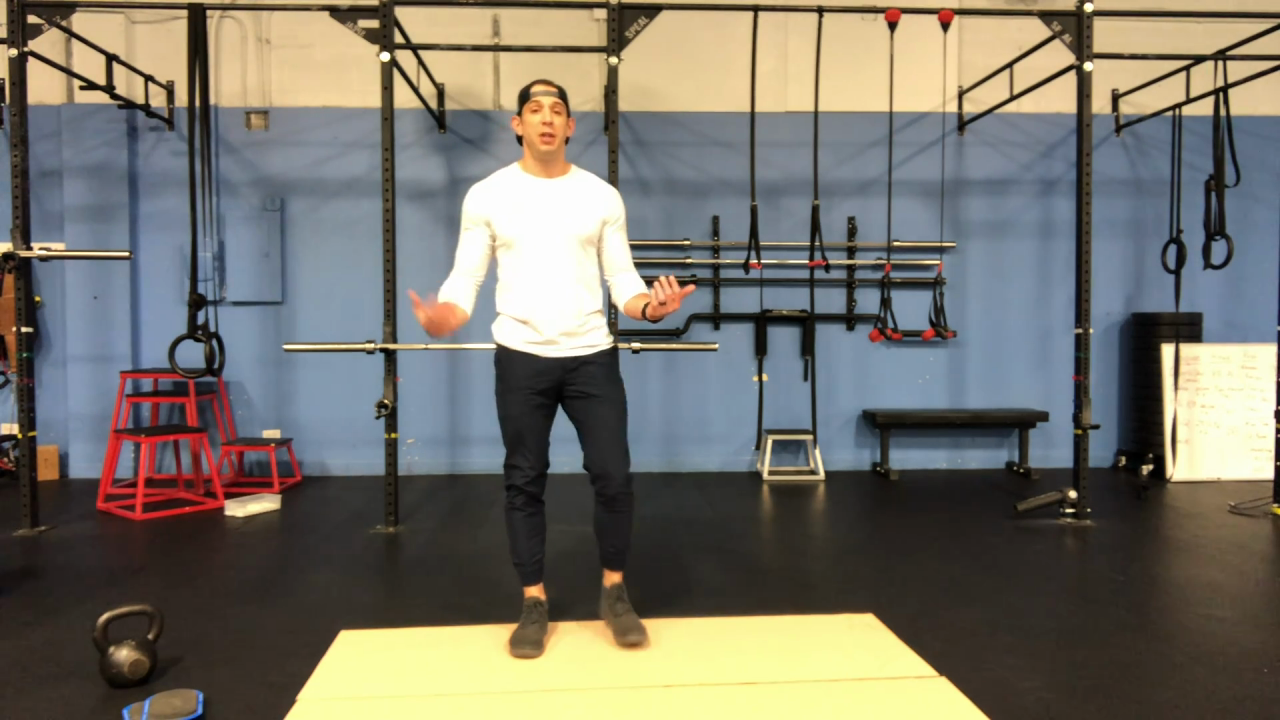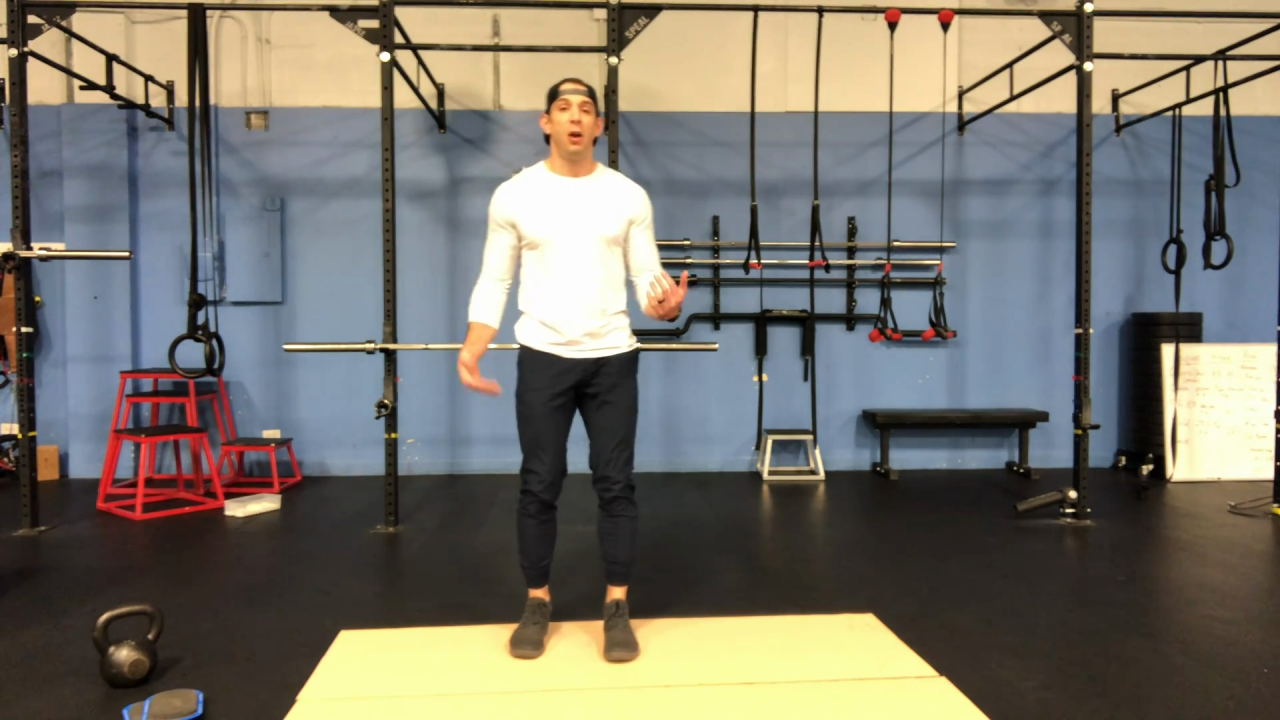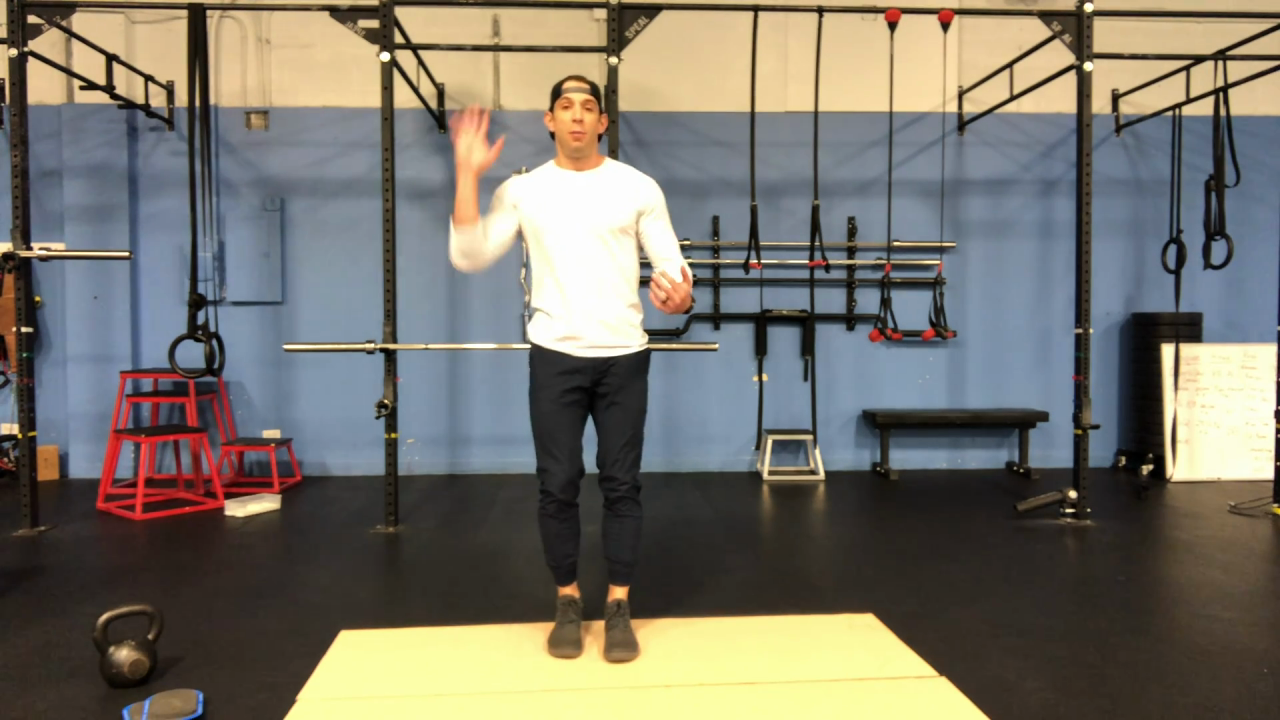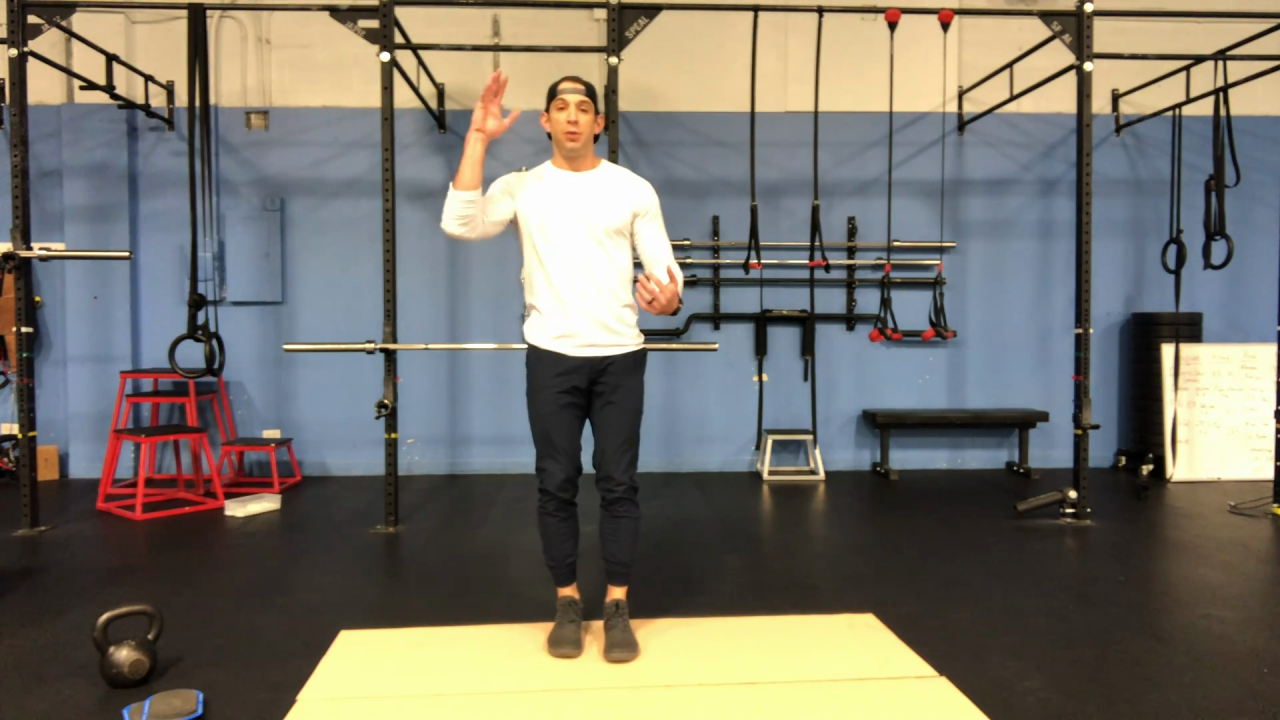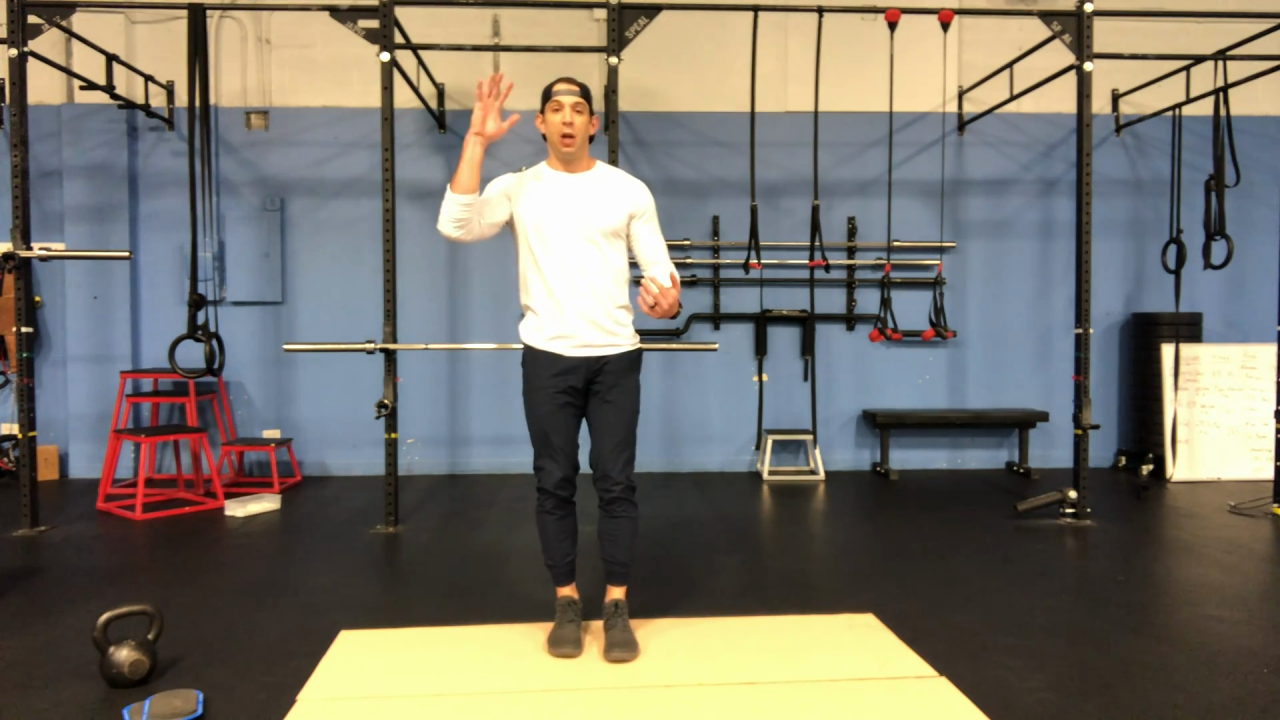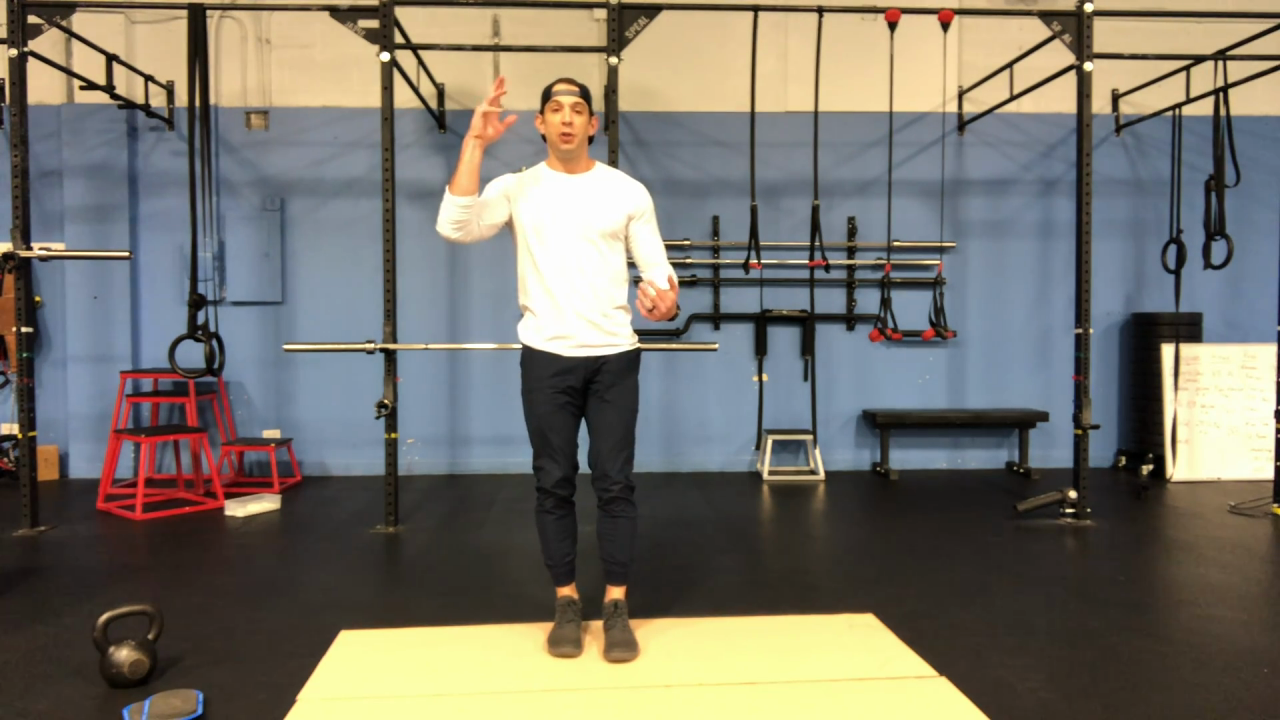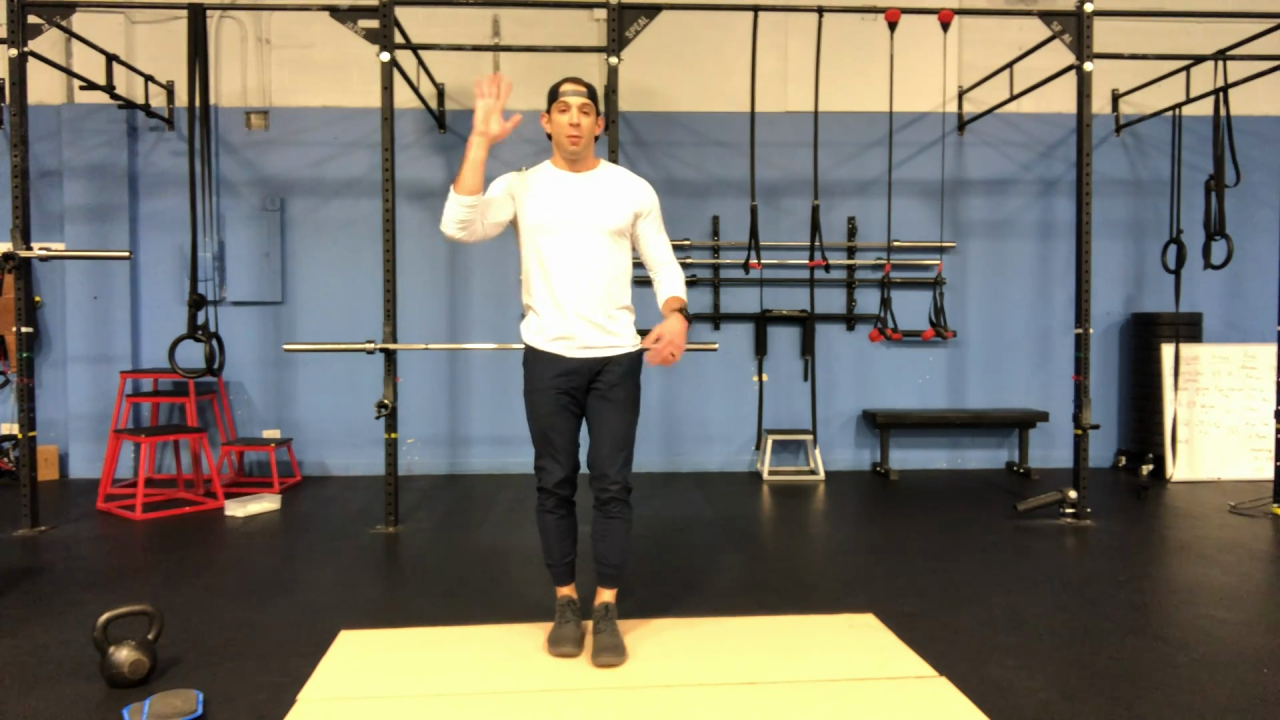
dt=0.3s
person 1, frame 1
left shoulder: (602, 195)
right shoulder: (487, 195)
left elbow: (621, 279)
right elbow: (465, 279)
left wrist: (651, 307)
right wrist: (443, 315)
left hip: (591, 356)
right hip: (522, 358)
left knee: (612, 476)
right knee: (524, 482)
left ankle: (614, 591)
right ankle: (534, 603)
person 1, frame 2
left shoulder: (628, 195)
right shoulder: (512, 196)
left elbow: (645, 278)
right elbow: (493, 283)
left wrist: (665, 302)
right wrist: (472, 352)
left hip: (612, 358)
right hip: (543, 358)
left knee: (615, 483)
right knee: (539, 484)
left ankle: (616, 606)
right ankle: (536, 603)
person 1, frame 3
left shoulder: (638, 187)
right shoulder: (522, 189)
left elbow: (668, 261)
right elbow: (470, 257)
left wrist: (678, 293)
right wrist: (467, 174)
left hip: (623, 357)
right hip: (555, 356)
left knee: (621, 483)
right knee: (557, 484)
left ankle: (617, 607)
right ankle: (568, 602)
person 1, frame 4
left shoulder: (634, 189)
right shoulder: (521, 187)
left elbow: (663, 265)
right elbow: (460, 223)
left wrist: (670, 297)
right wrist: (478, 137)
left hip: (620, 357)
right hip: (552, 358)
left knee: (618, 483)
right knee: (556, 484)
left ankle: (617, 608)
right ankle: (567, 605)
person 1, frame 5
left shoulder: (629, 190)
right shoulder: (517, 188)
left elbow: (658, 266)
right elbow: (456, 225)
left wrist: (669, 301)
right wrist: (477, 140)
left hip: (615, 357)
right hip: (548, 358)
left knee: (616, 482)
right knee: (554, 483)
left ankle: (616, 607)
right ankle: (567, 603)
person 1, frame 6
left shoulder: (628, 190)
right shoulder: (516, 188)
left elbow: (656, 267)
right elbow: (456, 227)
left wrist: (666, 299)
right wrist: (475, 143)
left hip: (614, 357)
right hip: (546, 358)
left knee: (614, 482)
right knee: (554, 483)
left ankle: (616, 607)
right ankle: (567, 604)
person 1, frame 7
left shoulder: (633, 188)
right shoulder: (521, 186)
left elbow: (664, 266)
right elbow: (460, 226)
left wrist: (676, 317)
right wrist: (480, 142)
left hip: (616, 358)
right hip: (549, 358)
left knee: (612, 483)
right knee: (555, 482)
left ankle: (606, 610)
right ankle: (565, 603)
